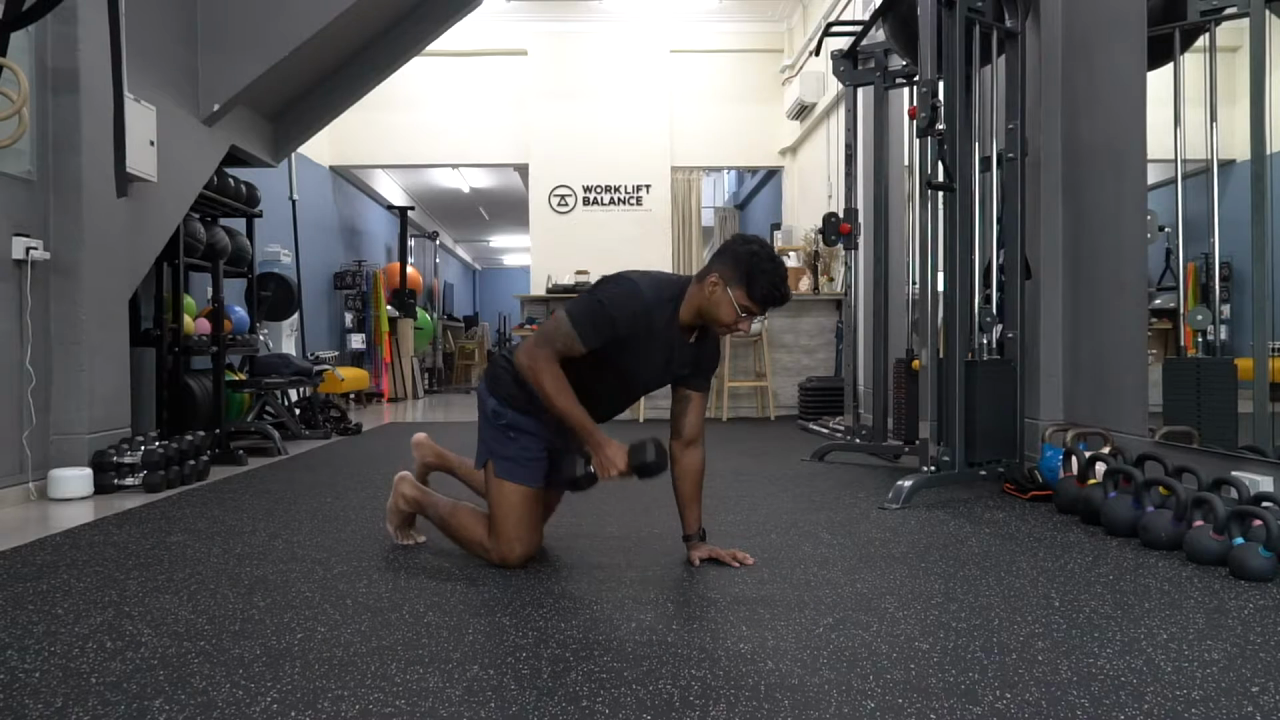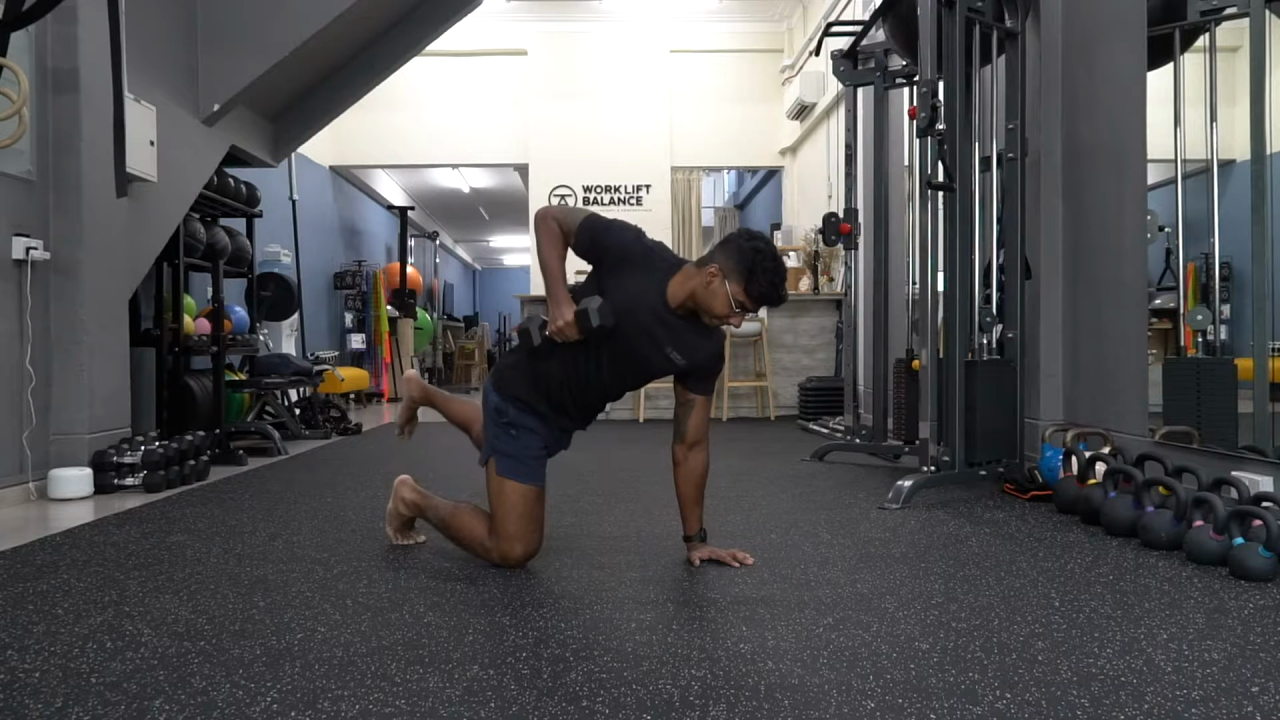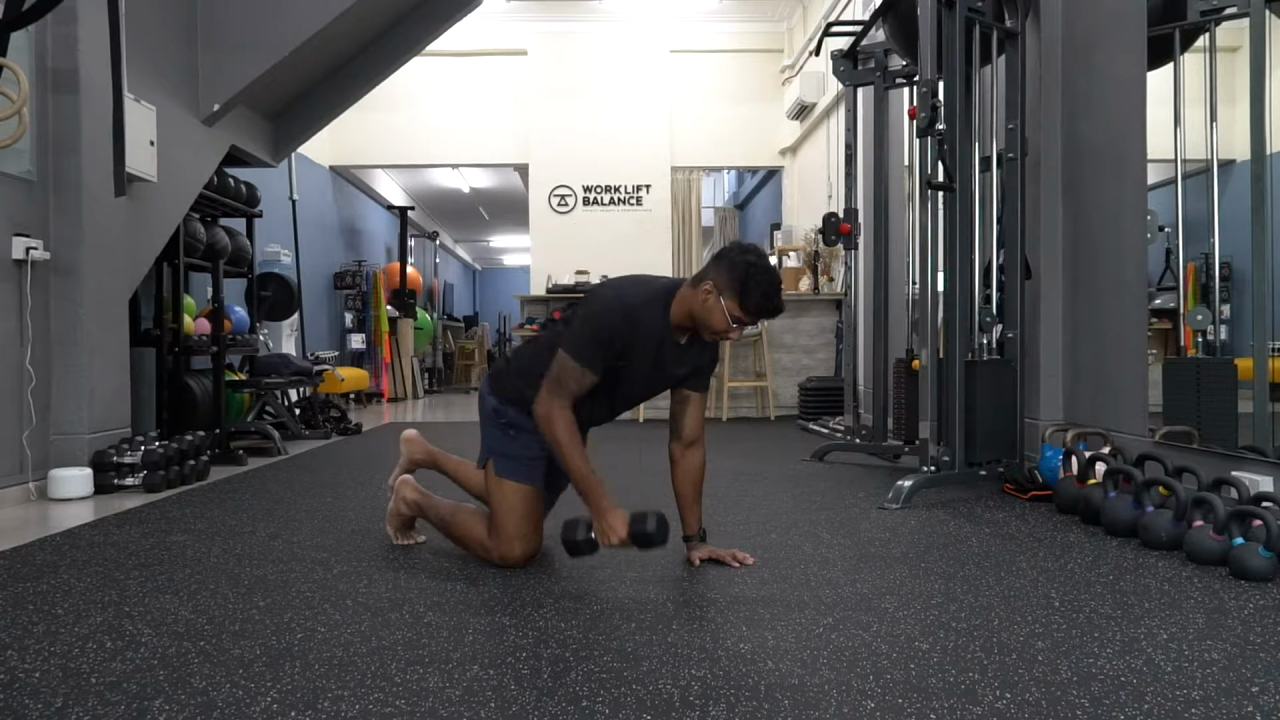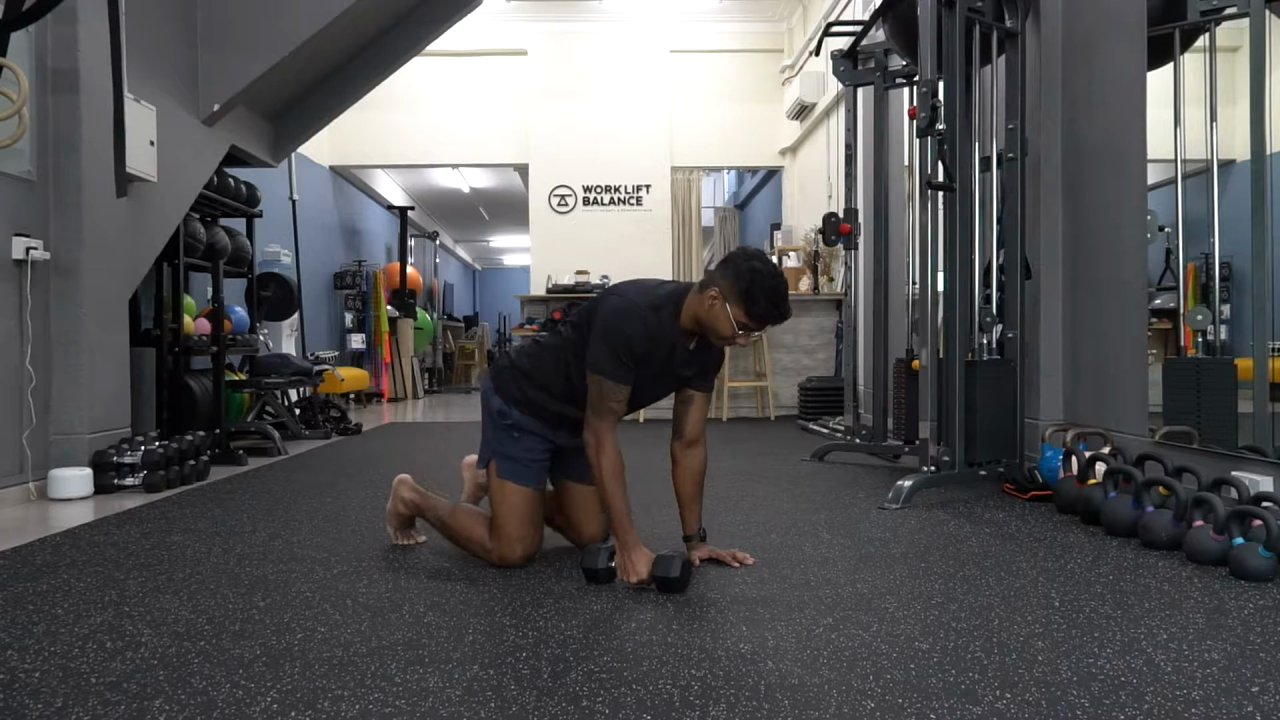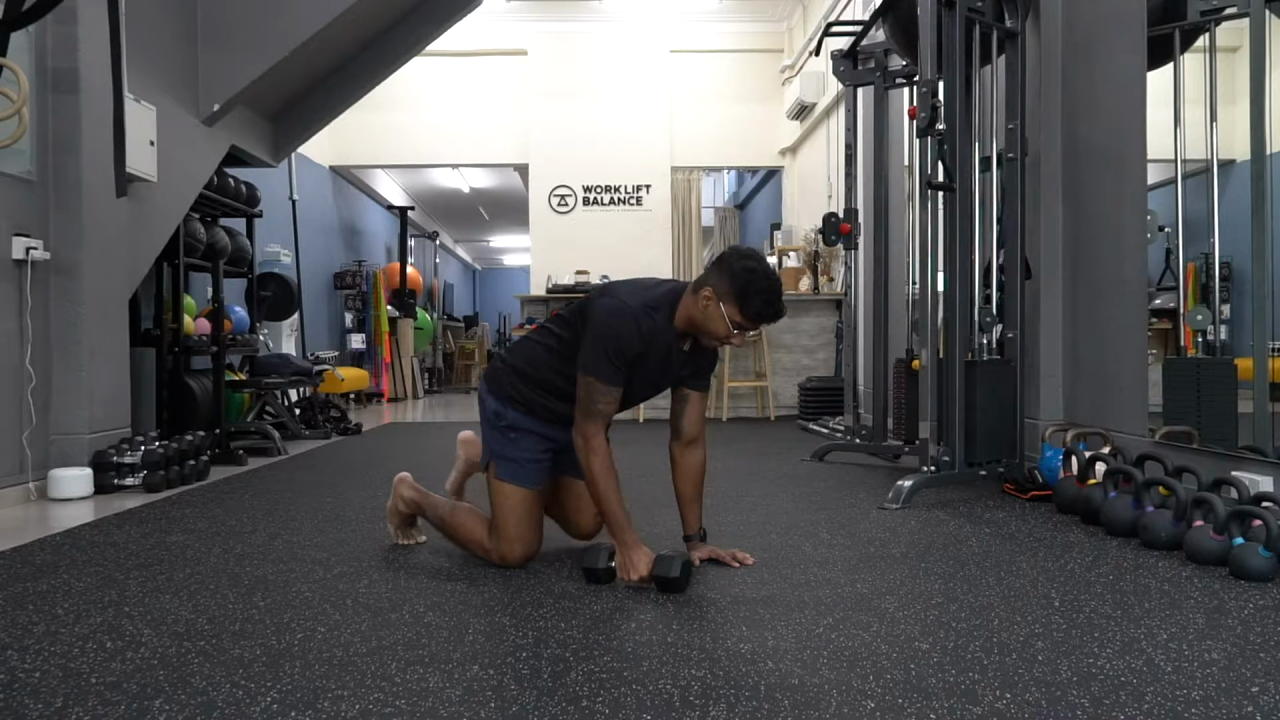
dt=1s
person 1, frame 1
left shoulder: (704, 348)
right shoulder: (634, 299)
left elbow: (686, 441)
right elbow: (532, 356)
left wrist: (694, 538)
right wrist: (596, 442)
left hip: (567, 414)
right hip: (517, 402)
left knee: (533, 516)
right knee: (513, 550)
left ankle: (433, 455)
right ankle: (412, 495)
person 1, frame 2
left shoulder: (705, 348)
right shoulder: (632, 253)
left elbow: (690, 444)
right elbow: (549, 218)
left wrist: (695, 539)
right wrist: (559, 301)
left hip: (570, 414)
right hip: (523, 394)
left knee: (503, 449)
right knee: (512, 550)
left ankle: (423, 392)
right ankle: (413, 499)
person 1, frame 3
left shoulder: (702, 348)
right shoulder: (621, 308)
left elbow: (687, 443)
right elbow: (550, 406)
left wrist: (695, 538)
right wrist: (603, 509)
left hip: (565, 420)
right hip: (518, 403)
left knee: (523, 513)
right knee: (514, 549)
left ankle: (423, 453)
right ankle: (414, 498)
person 1, frame 4
left shoulder: (707, 348)
right shoulder: (630, 315)
left elbow: (688, 442)
right elbow: (601, 434)
left wrist: (695, 539)
right wrist: (629, 544)
left hip: (575, 417)
right hip: (521, 403)
left knee: (591, 535)
right knee: (512, 551)
left ankle: (486, 478)
right ankle: (411, 498)
person 1, frame 5
left shoulder: (702, 344)
right shoulder: (625, 317)
left elbow: (687, 441)
right elbow: (590, 435)
left wrist: (695, 539)
right wrist: (629, 544)
left hip: (576, 412)
right hip: (519, 401)
left knee: (582, 526)
right knee: (514, 550)
left ankle: (479, 455)
right ankle: (412, 497)
